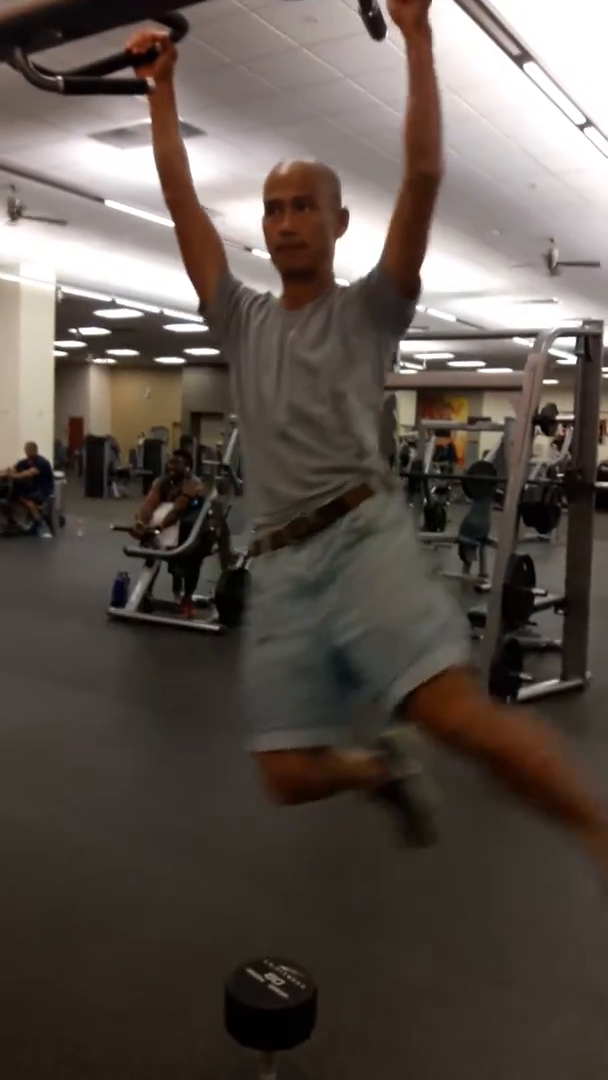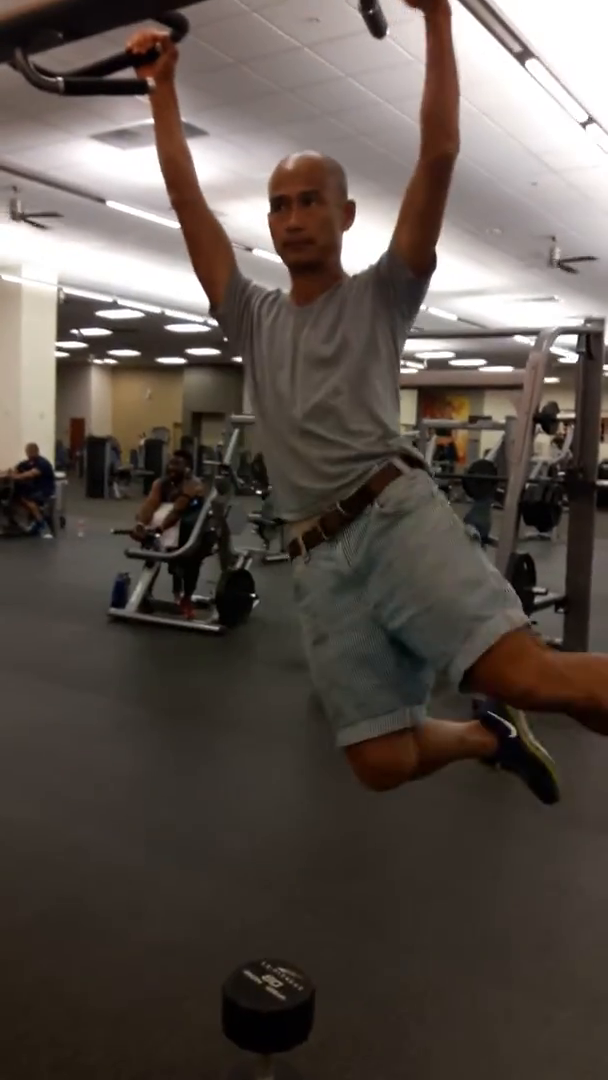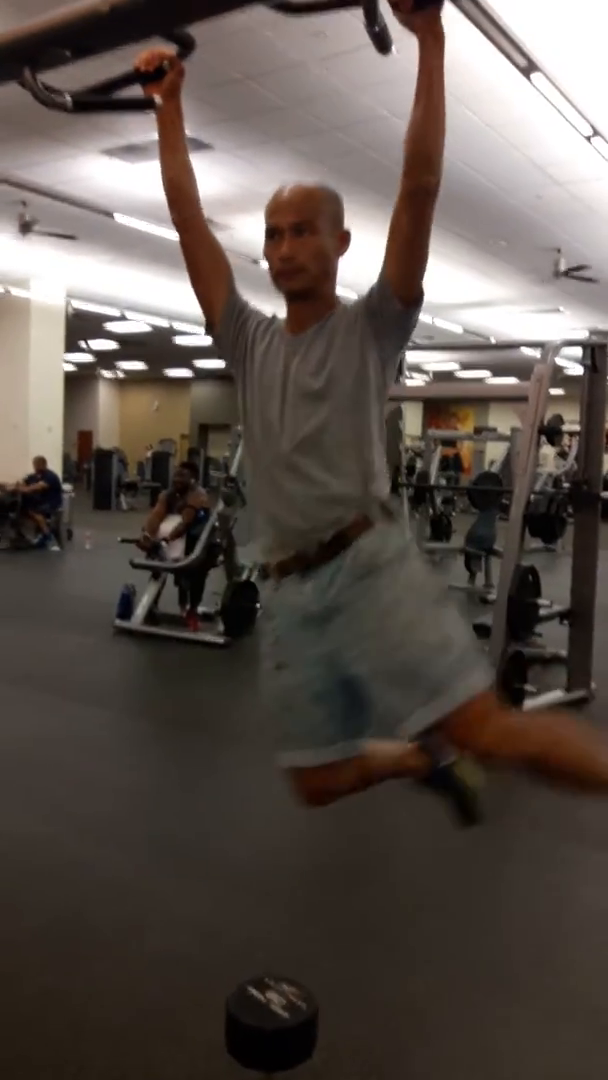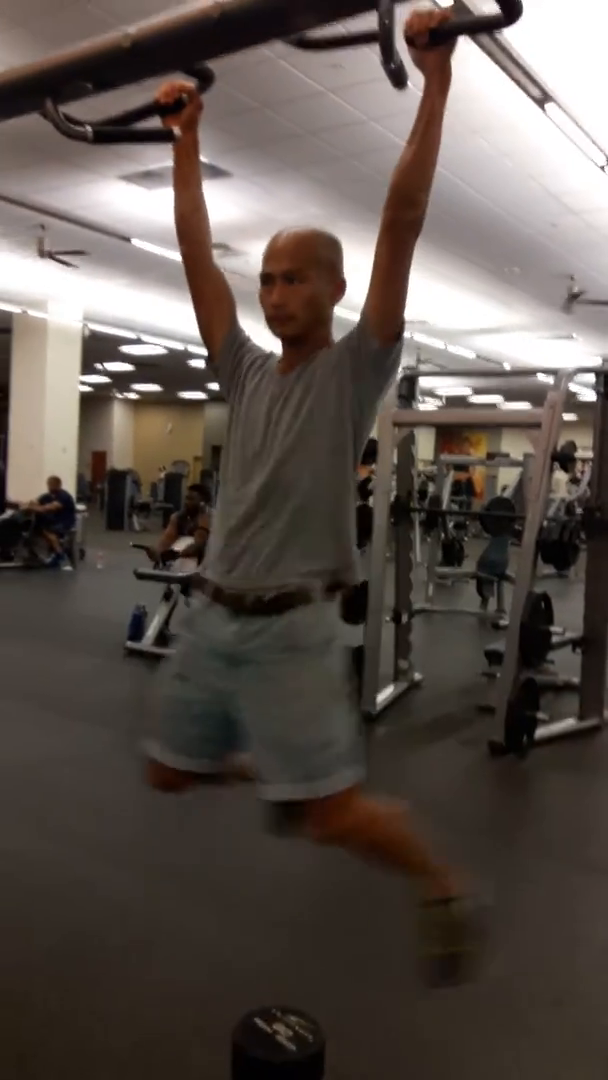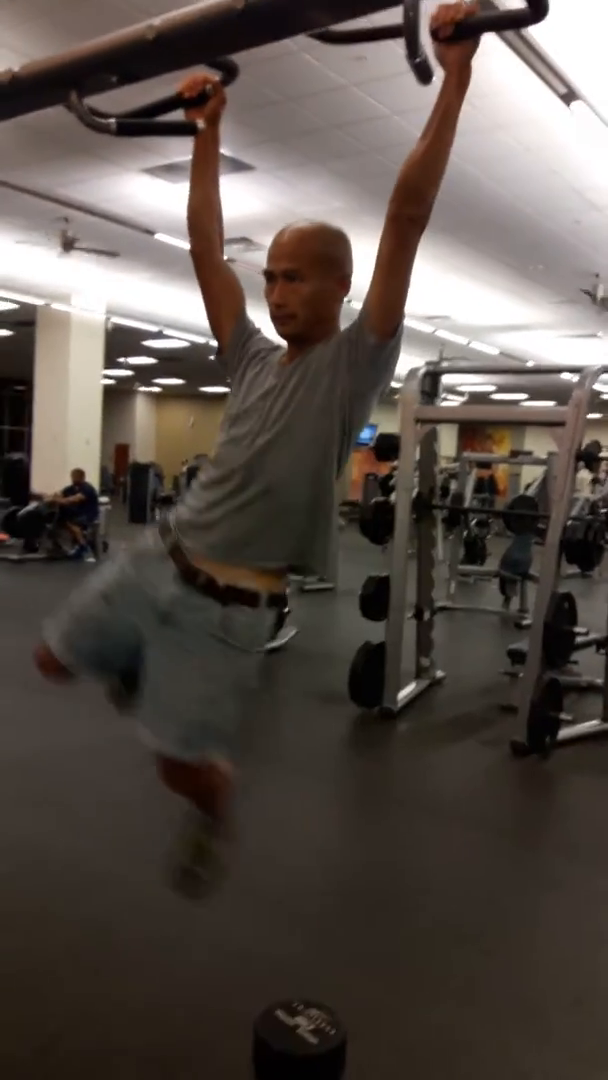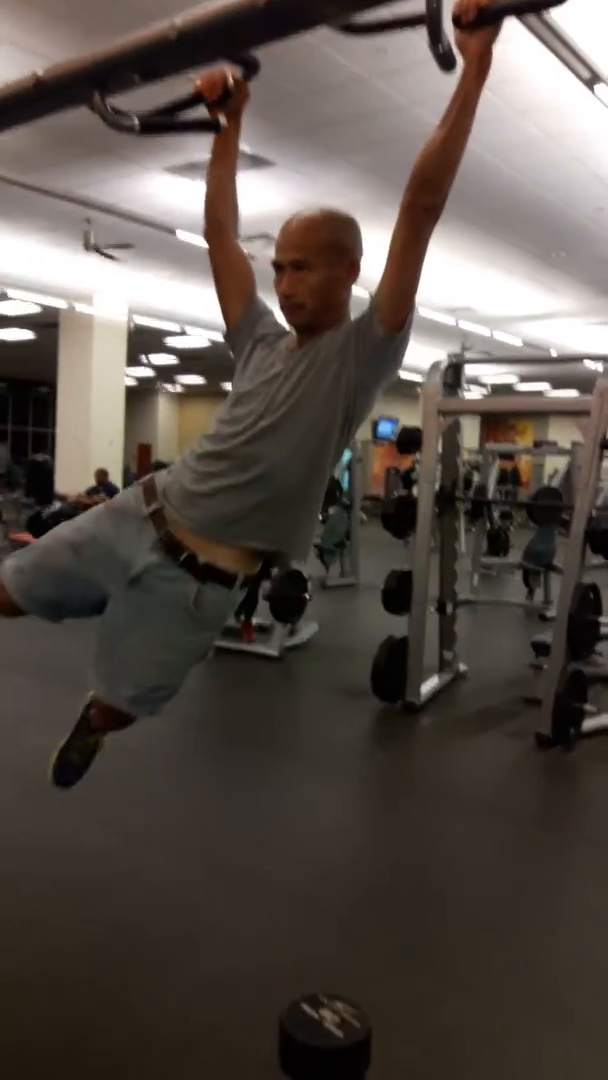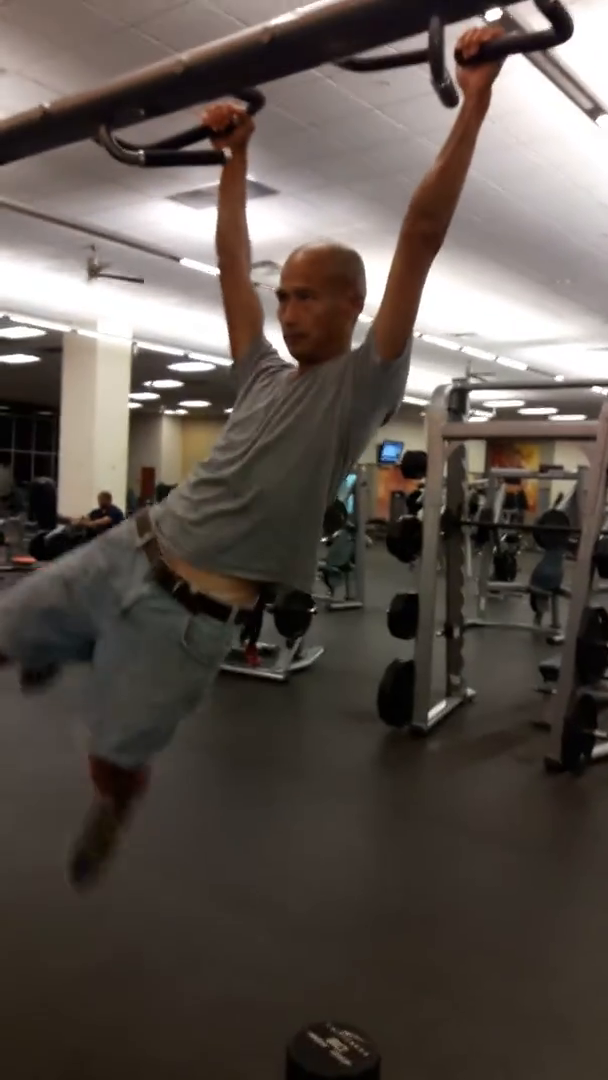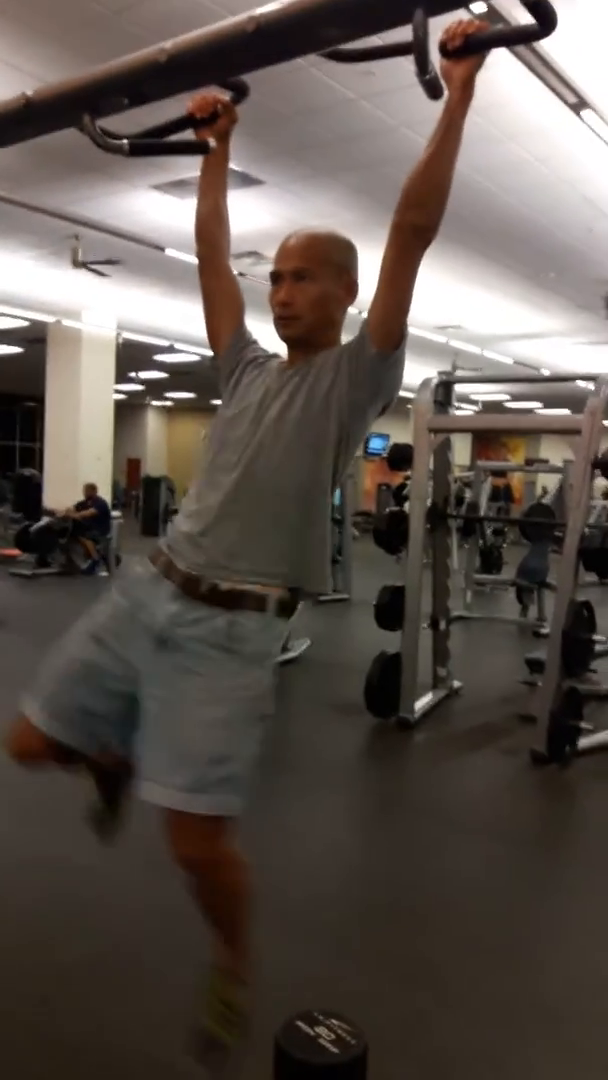
dt=0.2s
person 1, frame 1
left shoulder: (370, 308)
right shoulder: (241, 317)
left elbow: (425, 176)
right elbow: (183, 207)
right wrist: (160, 90)
left hip: (362, 538)
right hip: (281, 565)
left knee: (459, 713)
right knee: (290, 776)
right ankle: (380, 764)
person 1, frame 2
left shoulder: (382, 294)
right shoulder: (252, 316)
left elbow: (439, 158)
right elbow: (187, 201)
right wrist: (161, 87)
left hip: (396, 517)
right hip: (320, 559)
left knee: (529, 672)
right knee: (380, 761)
right ankle: (488, 736)
person 1, frame 3
left shoulder: (372, 325)
right shoulder: (248, 339)
left elbow: (421, 184)
right elbow: (188, 220)
right wrist: (169, 107)
left hip: (368, 565)
right hip: (292, 587)
left knee: (488, 733)
right knee: (317, 780)
right ankle: (424, 753)
person 1, frame 4
left shoulder: (354, 367)
right shoulder: (249, 374)
left elbow: (400, 225)
right elbow: (198, 253)
left wrist: (435, 83)
right wrist: (185, 141)
left hip: (290, 628)
right hip: (212, 619)
left knee: (335, 811)
right knee: (166, 773)
left ankle: (442, 893)
right ankle: (293, 784)
person 1, frame 5
left shoulder: (358, 364)
right shoulder: (252, 358)
left elbow: (406, 220)
right elbow: (205, 245)
left wrist: (454, 78)
right wrist: (206, 131)
left hip: (228, 605)
right hip: (157, 562)
left knee: (181, 765)
right knee: (55, 660)
left ankle: (211, 818)
right ankle: (149, 672)
person 1, frame 6
left shoulder: (367, 348)
right shoulder: (261, 343)
left elbow: (421, 207)
right elbow: (219, 233)
left wrist: (474, 69)
right wrist: (229, 124)
left hip: (198, 572)
right hip: (139, 517)
left knee: (120, 706)
left ankle: (92, 723)
right ankle: (111, 603)
person 1, frame 7
left shoulder: (363, 382)
right shoulder: (264, 375)
left elbow: (421, 239)
right elbow: (231, 264)
left wrist: (474, 99)
right wrist: (235, 157)
left hip: (192, 610)
right hip: (130, 554)
left knee: (116, 766)
left ankle: (111, 816)
right ankle: (75, 642)
person 1, frame 8
left shoulder: (356, 371)
right shoulder: (251, 364)
left elbow: (411, 231)
right elbow: (211, 261)
left wrist: (458, 93)
right wrist: (216, 154)
left hip: (229, 629)
right hip: (149, 593)
left knee: (198, 835)
left ankle: (234, 966)
right ankle: (116, 760)
